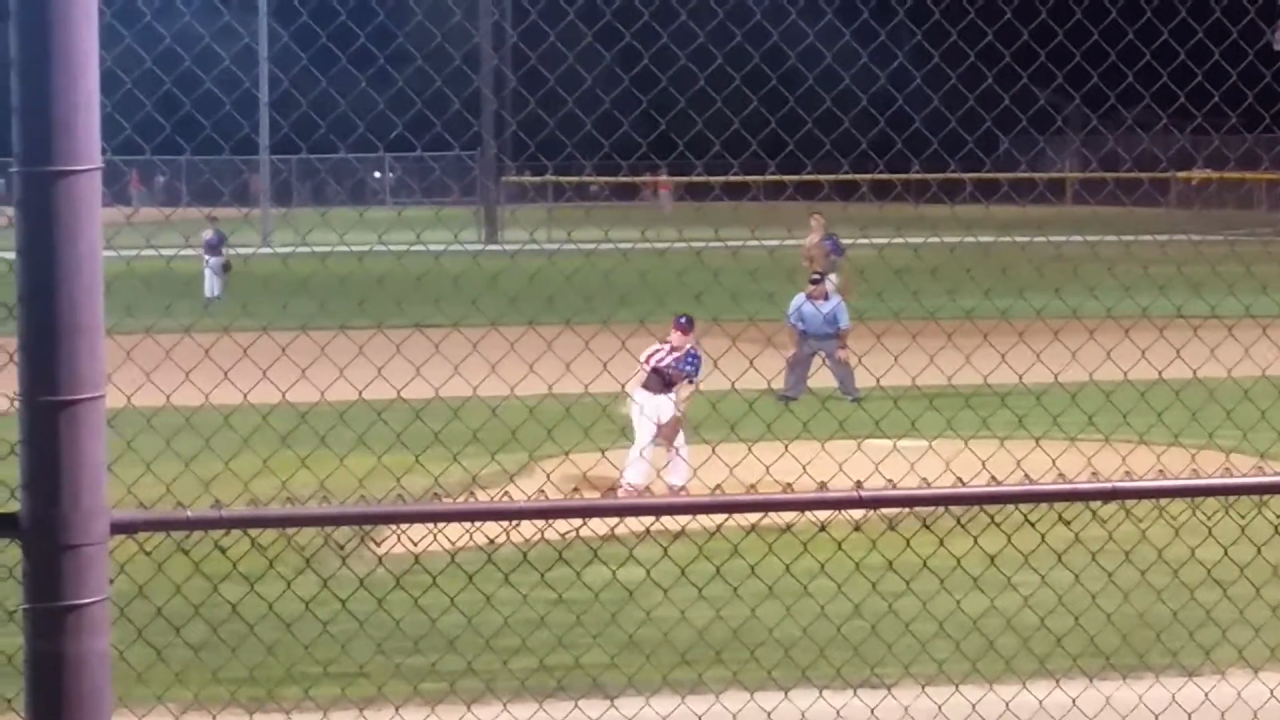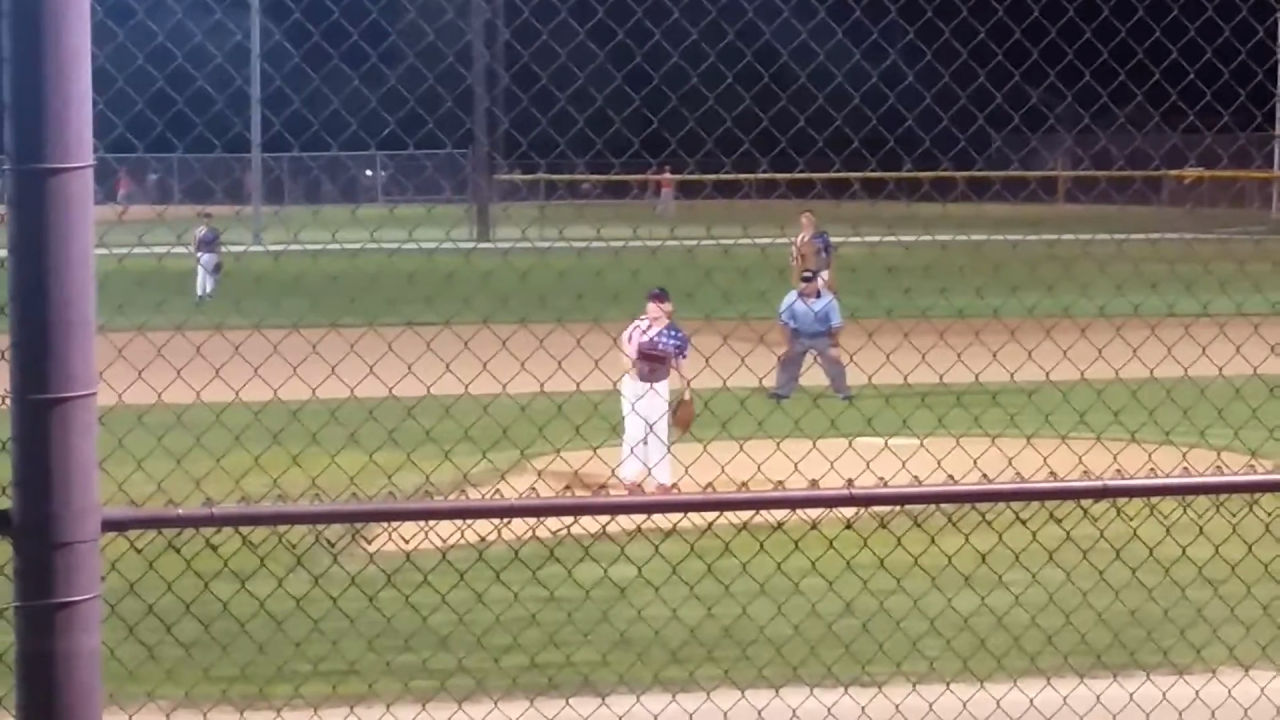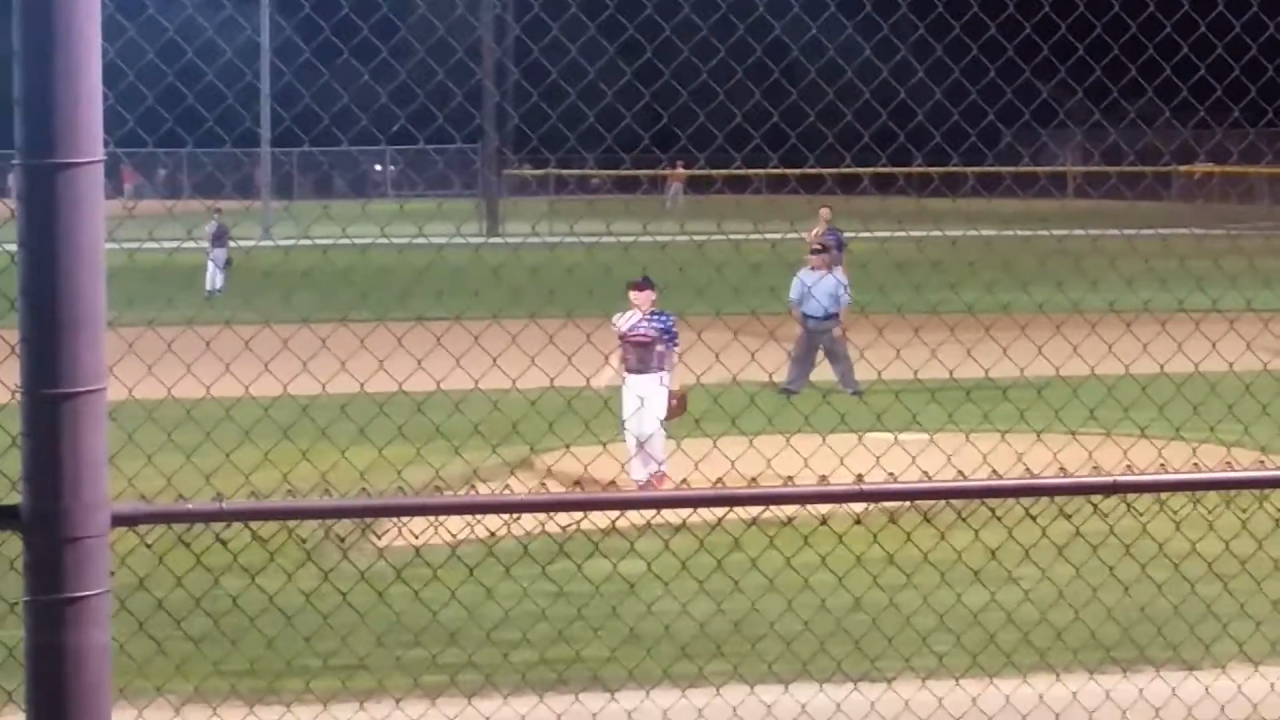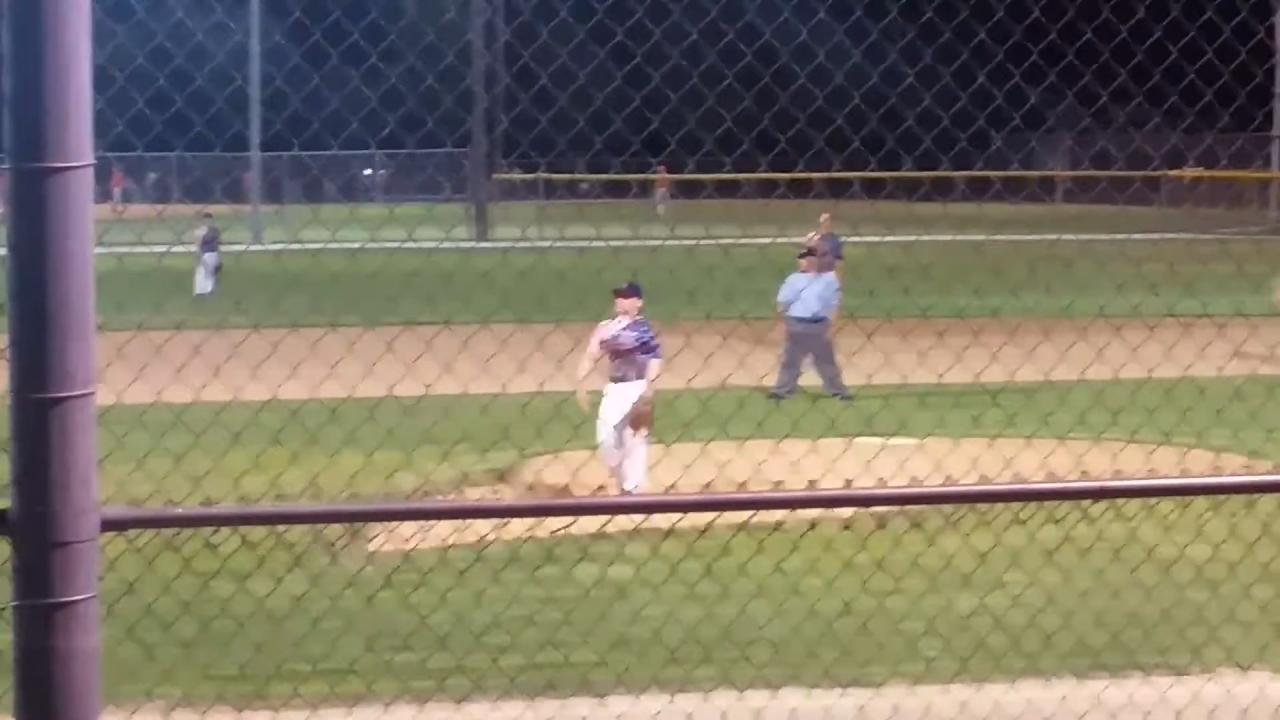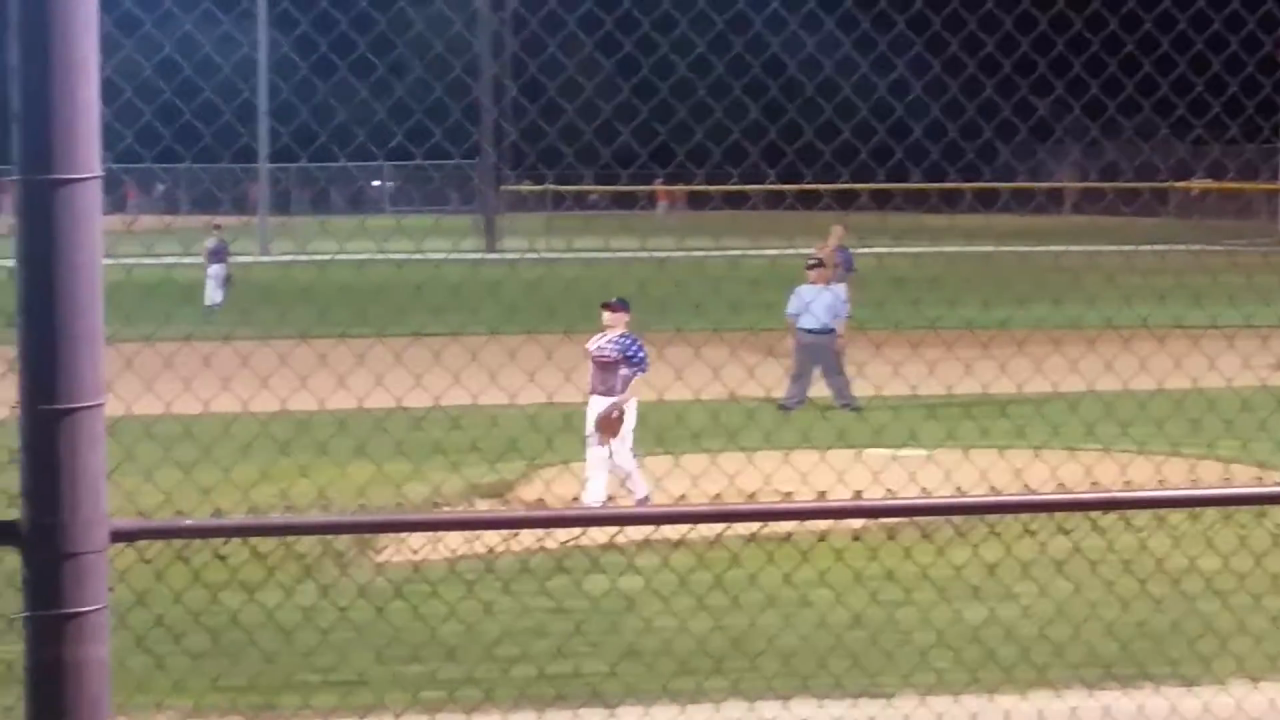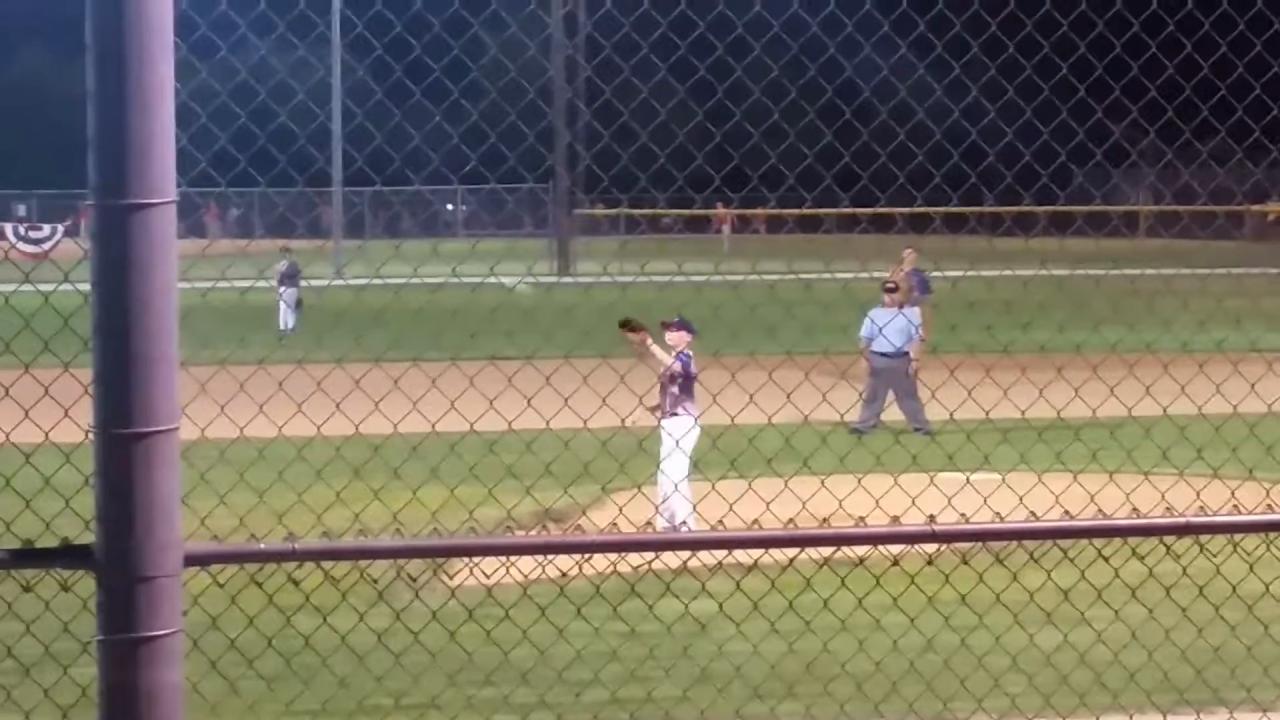
dt=0.5s
person 1, frame 1
left shoulder: (694, 358)
right shoulder: (659, 349)
left elbow: (689, 385)
right elbow: (641, 374)
left wrist: (678, 410)
right wrist: (631, 401)
left hip: (668, 396)
right hip: (644, 394)
left knee: (677, 440)
right knee: (645, 440)
left ankle: (676, 483)
right ankle: (631, 483)
person 1, frame 2
left shoulder: (676, 334)
right shoulder: (638, 327)
left elbow: (679, 362)
right elbow: (628, 357)
left wrist: (686, 388)
right wrist: (631, 382)
left hip: (659, 387)
right hip: (634, 385)
left knee: (659, 434)
right knee: (635, 432)
left ankle: (663, 480)
right ankle: (631, 479)
person 1, frame 3
left shoulder: (664, 320)
right shoulder: (622, 319)
left elbow: (674, 352)
right elbow: (619, 353)
left wrist: (674, 383)
right wrist: (605, 375)
left hip: (656, 381)
right hip: (631, 381)
left knee: (652, 427)
right knee: (632, 430)
left ankle: (658, 469)
right ankle: (641, 477)
person 1, frame 4
left shoulder: (644, 329)
right shoulder: (607, 327)
left elbow: (654, 364)
right elbow: (592, 354)
left wrist: (647, 394)
right wrist: (580, 382)
left hip: (635, 389)
right hip: (613, 388)
left knee: (634, 439)
right knee: (605, 437)
left ankle: (635, 488)
right ankle: (625, 480)
person 1, frame 5
left shoulder: (631, 343)
right shoulder: (595, 341)
left elbow: (639, 377)
left wrist: (621, 402)
right wrist: (593, 401)
left hip: (620, 403)
right hip: (597, 402)
left knee: (621, 454)
right knee: (595, 454)
left ankle: (641, 494)
right ankle: (594, 501)
person 1, frame 6
left shoulder: (684, 357)
right shoulder: (678, 359)
left elbow: (672, 365)
left wrist: (648, 343)
right wrist: (654, 409)
left hip: (682, 422)
right hip: (673, 422)
left knee: (674, 476)
right knee: (666, 477)
left ankle: (685, 525)
right ankle: (667, 524)
